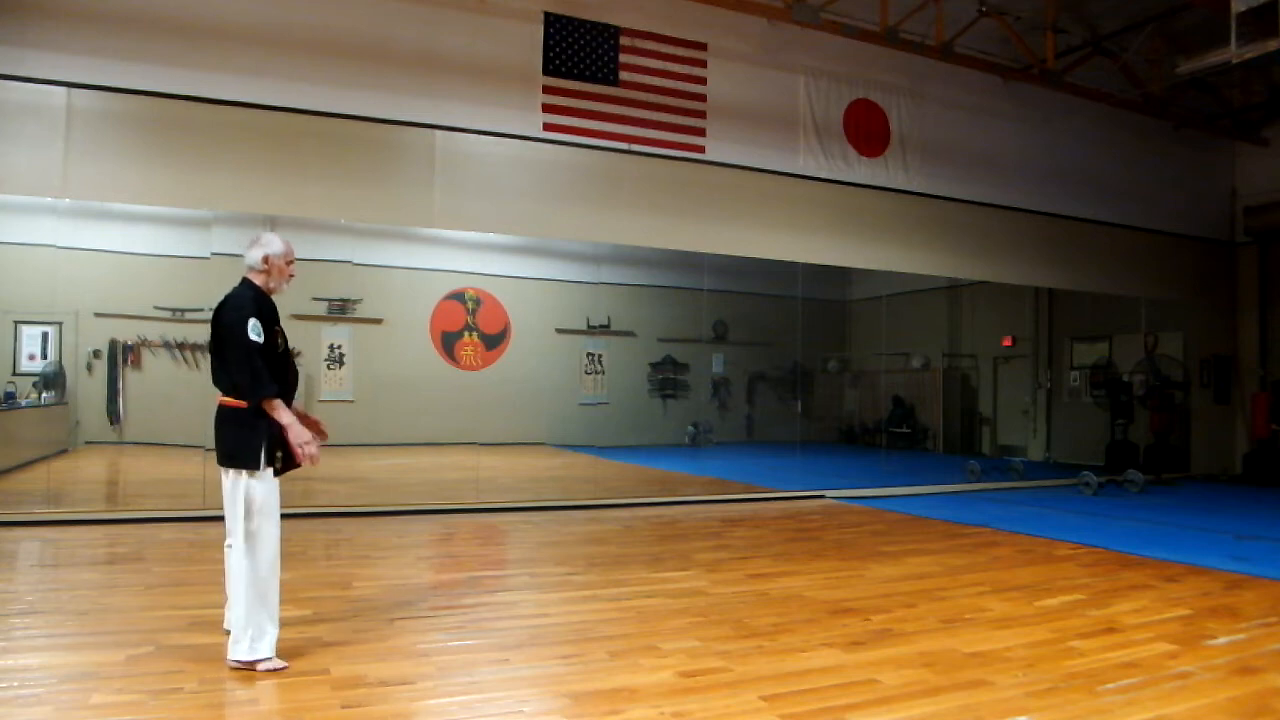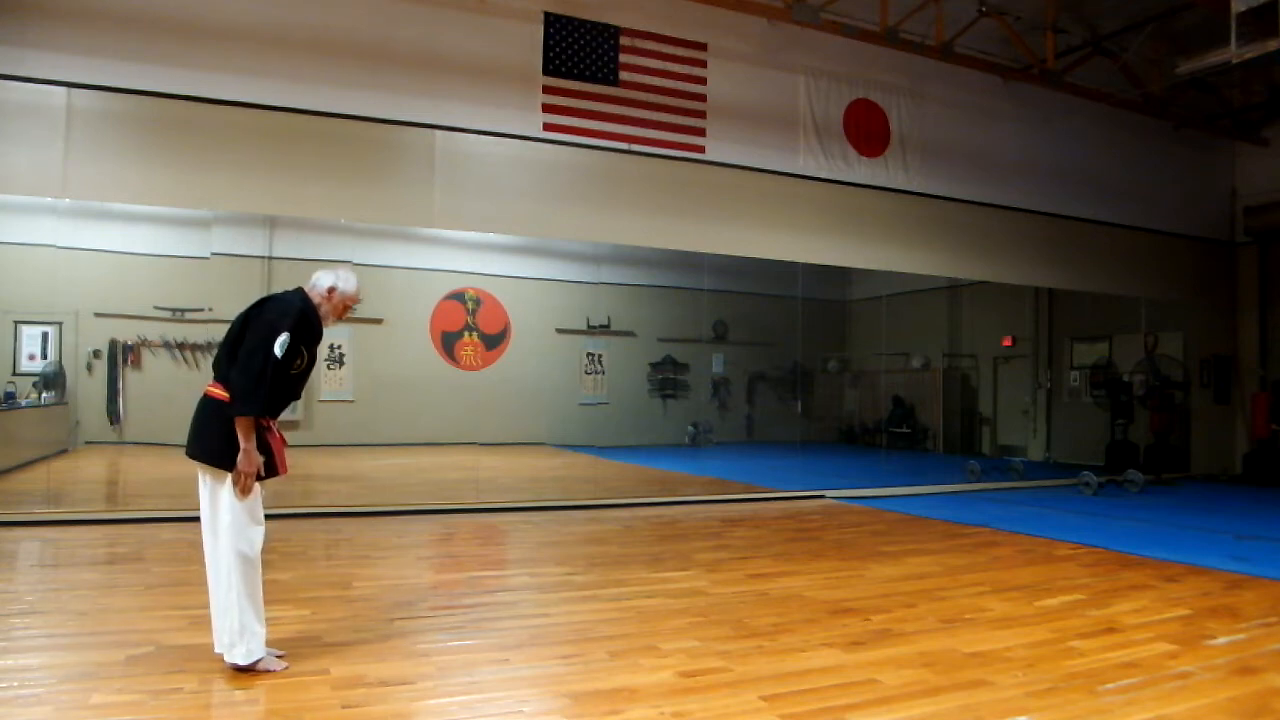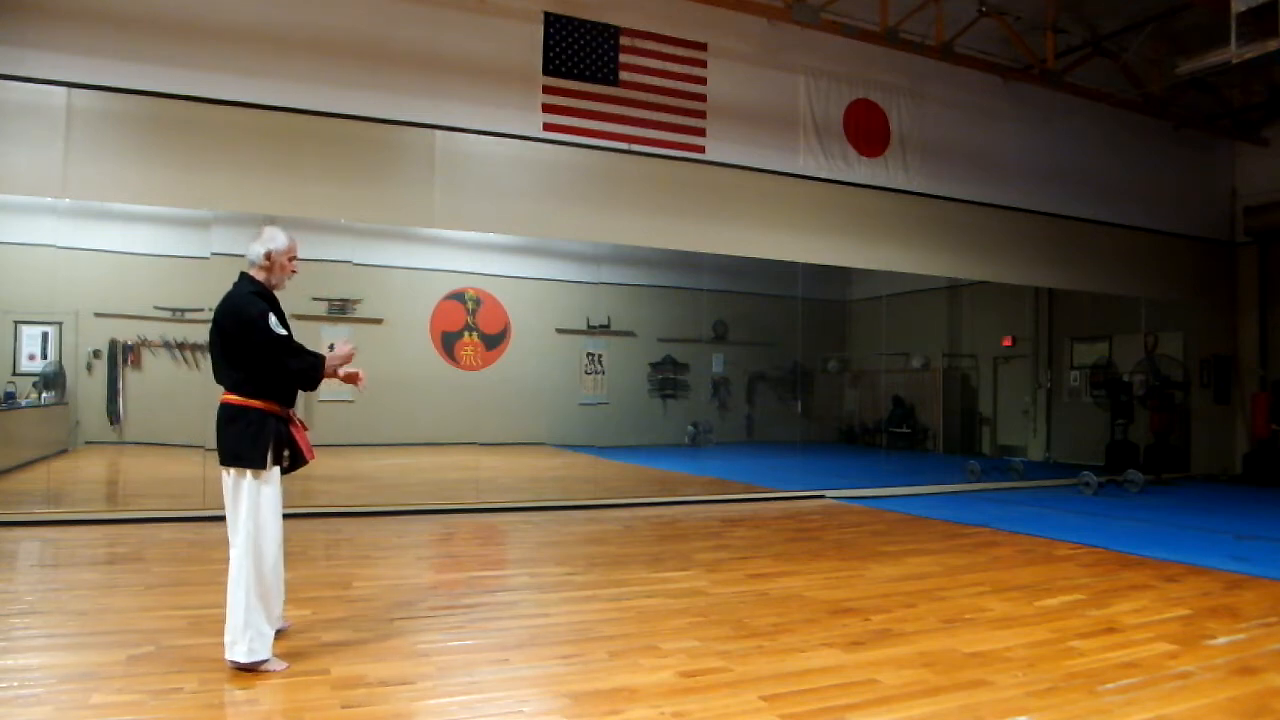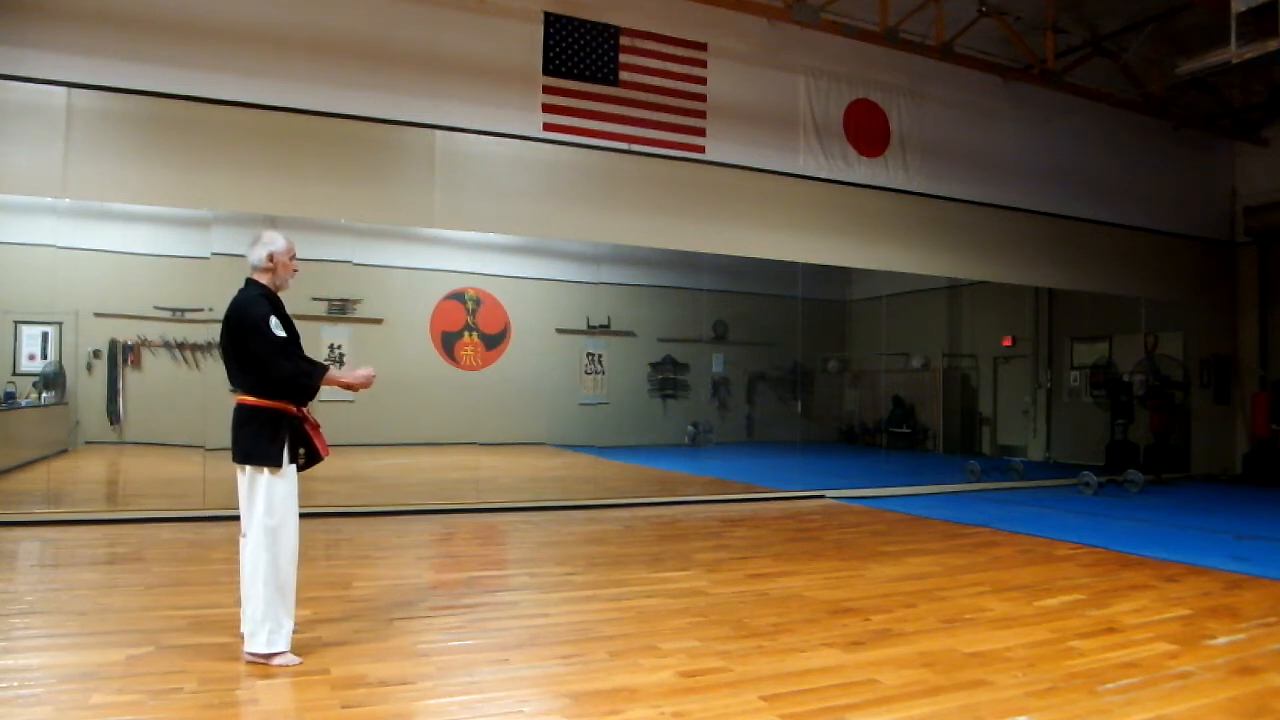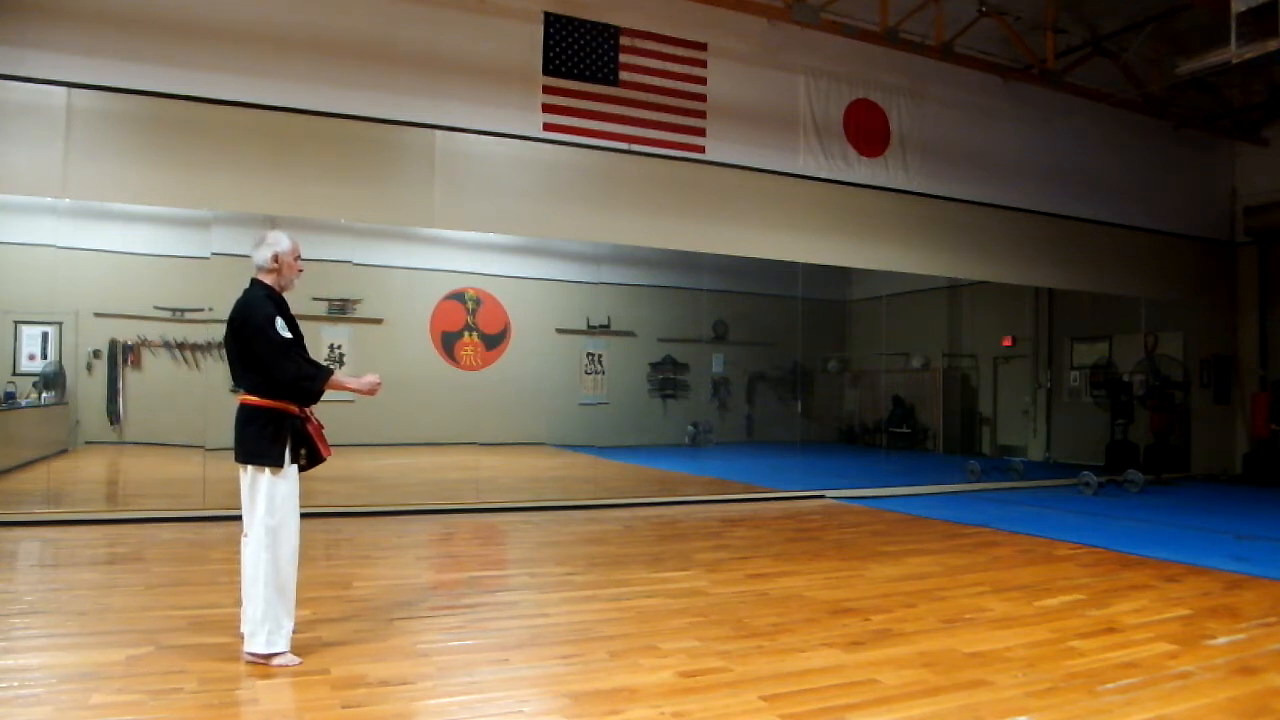
dt=1s
person 1, frame 1
left shoulder: (253, 304)
right shoulder: (244, 305)
right elbow: (252, 377)
left wrist: (293, 414)
right wrist: (291, 424)
left hip: (249, 428)
right hip: (250, 431)
left knee: (247, 532)
right knee: (256, 535)
left ankle: (241, 618)
right ankle: (250, 646)
person 1, frame 2
left shoulder: (298, 316)
right shoulder: (286, 313)
right elbow: (247, 381)
left wrist: (255, 442)
right wrist: (248, 449)
left hip: (229, 430)
right hip: (228, 430)
left knee: (234, 537)
right knee: (237, 538)
left ankle: (241, 640)
right ankle: (244, 649)
person 1, frame 3
left shoulder: (252, 299)
right shoulder: (248, 303)
left elbow: (282, 360)
right elbow: (289, 361)
left wrist: (335, 371)
right wrist: (335, 359)
left hip: (255, 426)
right hip: (251, 429)
left knee: (262, 529)
right knee: (253, 534)
left ankle: (264, 618)
right ankle: (247, 647)
person 1, frame 4
left shoulder: (256, 303)
right shoulder: (255, 307)
left elbow: (282, 366)
right elbow: (289, 366)
left wrist: (338, 377)
right wrist: (348, 378)
left hip: (264, 425)
right hip: (266, 429)
left knee: (263, 528)
right knee: (271, 531)
left ankle: (261, 626)
right ankle: (264, 640)
person 1, frame 5
left shoulder: (259, 304)
right shoulder: (260, 307)
left elbow: (285, 368)
right elbow: (293, 368)
left wrist: (342, 382)
right wrist: (354, 383)
left hip: (267, 426)
right hip: (268, 430)
left knee: (265, 528)
right knee: (272, 530)
left ankle: (262, 625)
right ankle: (264, 640)
